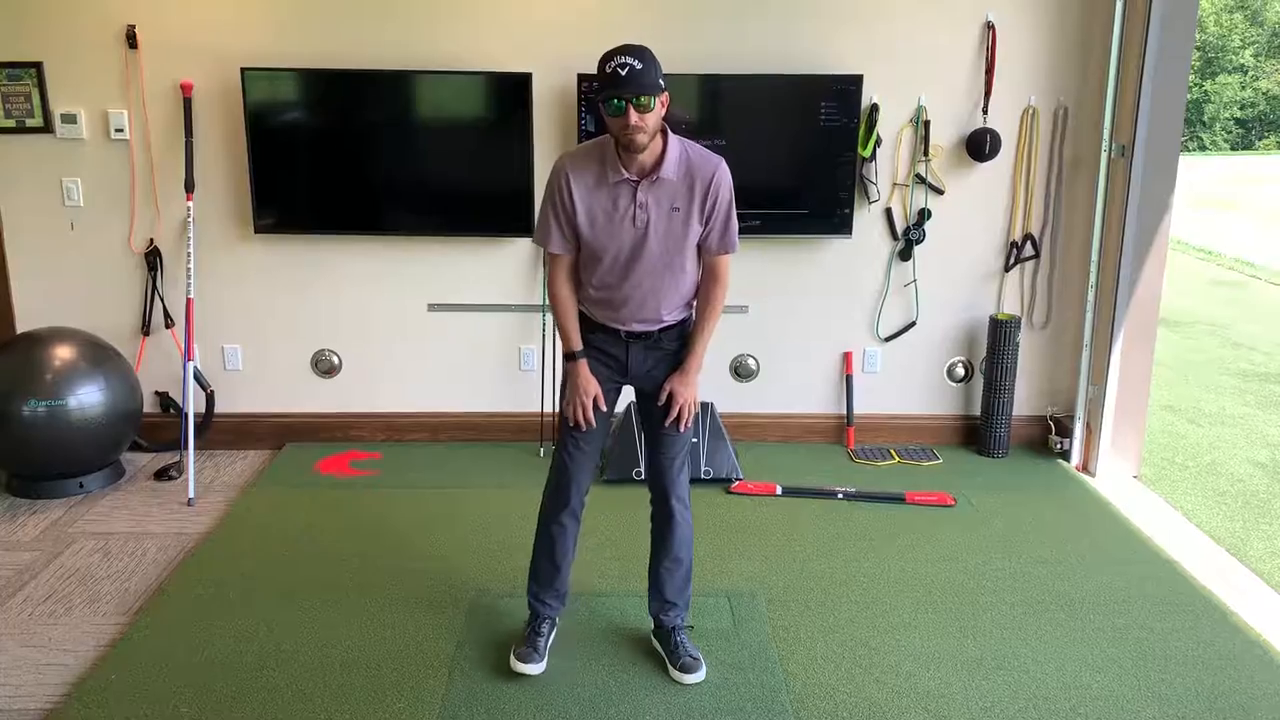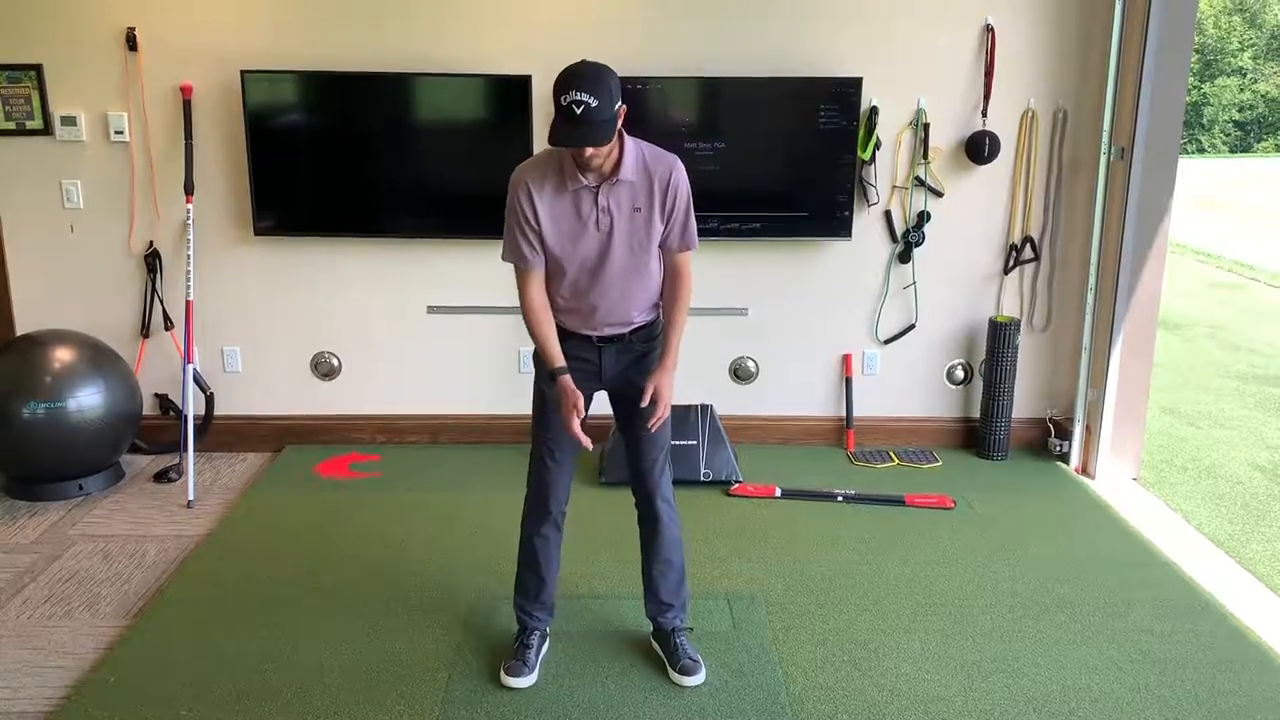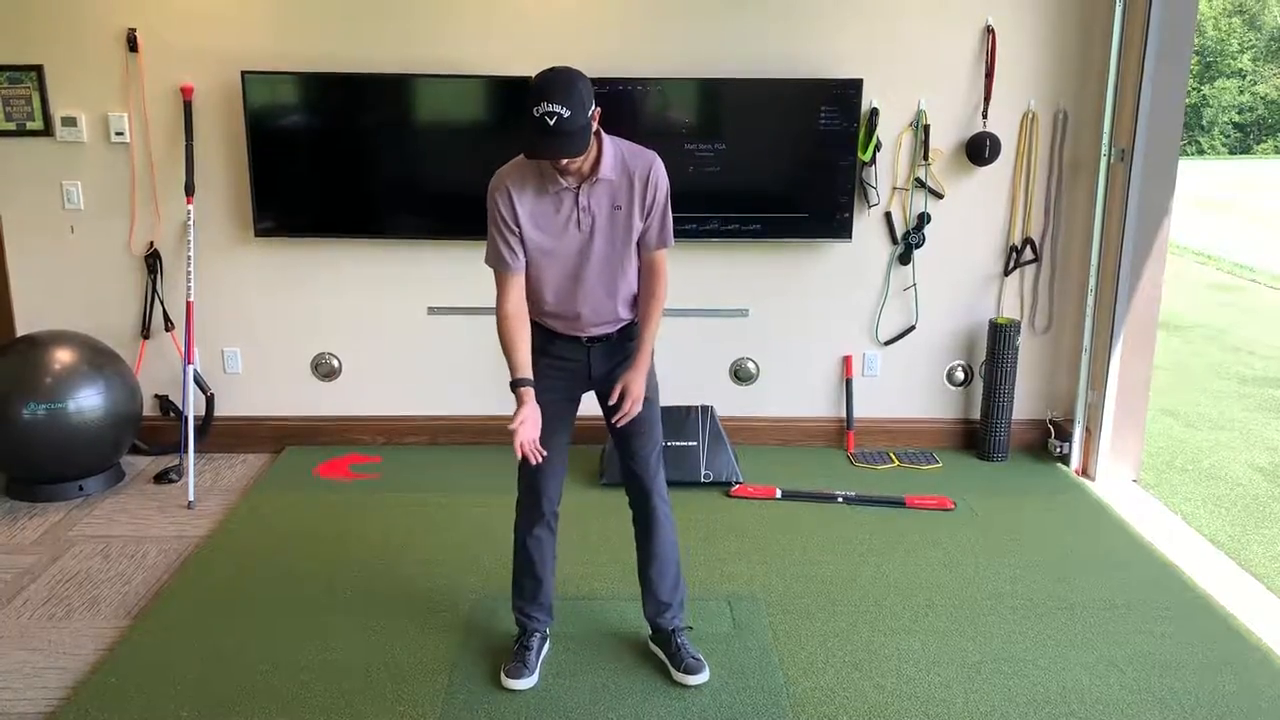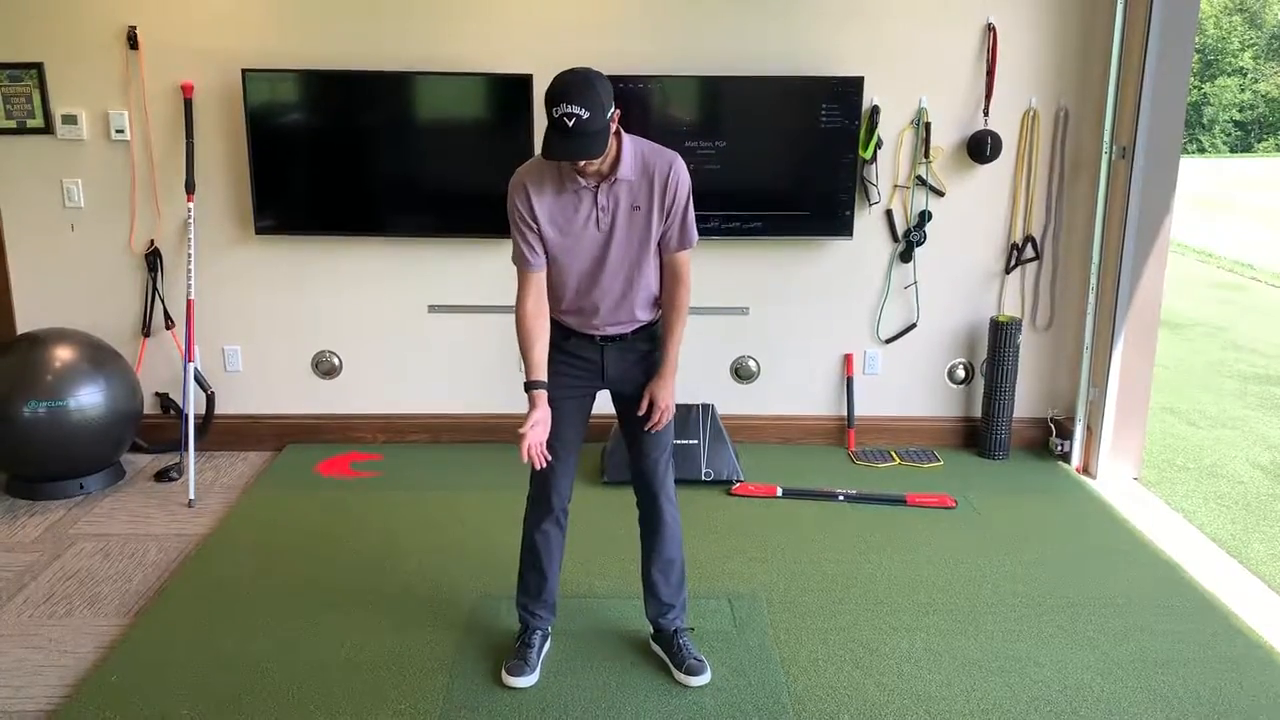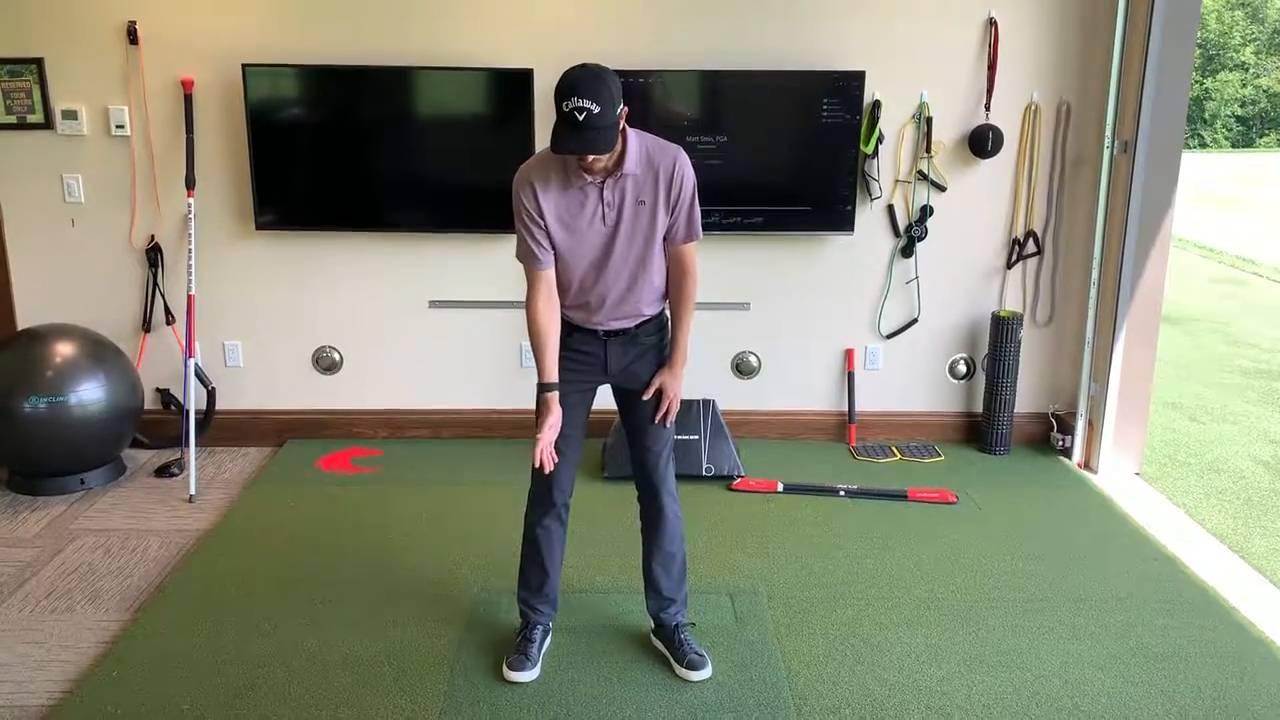
dt=0.3s
person 1, frame 1
left shoulder: (707, 173)
right shoulder: (571, 172)
left elbow: (716, 274)
right elbow: (560, 270)
left wrist: (691, 367)
right wrist: (576, 362)
left hip: (668, 345)
right hip: (597, 342)
left knee: (670, 493)
right knee: (566, 486)
left ankle: (670, 624)
right ankle: (542, 616)
person 1, frame 2
left shoulder: (665, 173)
right shoulder: (530, 182)
left elbow: (679, 271)
right elbow: (531, 287)
left wrist: (667, 366)
right wrist: (561, 379)
left hip: (639, 348)
right hip: (566, 350)
left knee: (655, 493)
right knee: (546, 497)
left ankle: (669, 625)
right ankle: (532, 628)
person 1, frame 3
left shoulder: (644, 170)
right shoulder: (509, 186)
left elbow: (654, 272)
right elbow: (511, 294)
left wrist: (640, 364)
right wrist: (525, 393)
left hip: (623, 345)
right hip: (551, 350)
left knee: (650, 491)
right knee: (537, 500)
left ankle: (667, 626)
right ankle: (533, 630)
person 1, frame 4
left shoulder: (665, 170)
right shoulder: (530, 185)
left elbow: (677, 275)
right elbow: (532, 292)
left wrist: (667, 372)
right wrist: (538, 394)
left hip: (641, 345)
right hip: (568, 348)
left knee: (657, 492)
right knee: (548, 496)
left ankle: (668, 626)
right ankle: (534, 627)
person 1, frame 5
left shoulder: (670, 165)
right shoulder: (534, 180)
left elbow: (683, 266)
right elbow: (541, 289)
left wrist: (677, 362)
right wrist: (550, 394)
left hip: (644, 340)
right hip: (571, 342)
left knee: (659, 487)
right knee: (549, 490)
left ankle: (669, 621)
right ankle: (535, 622)
